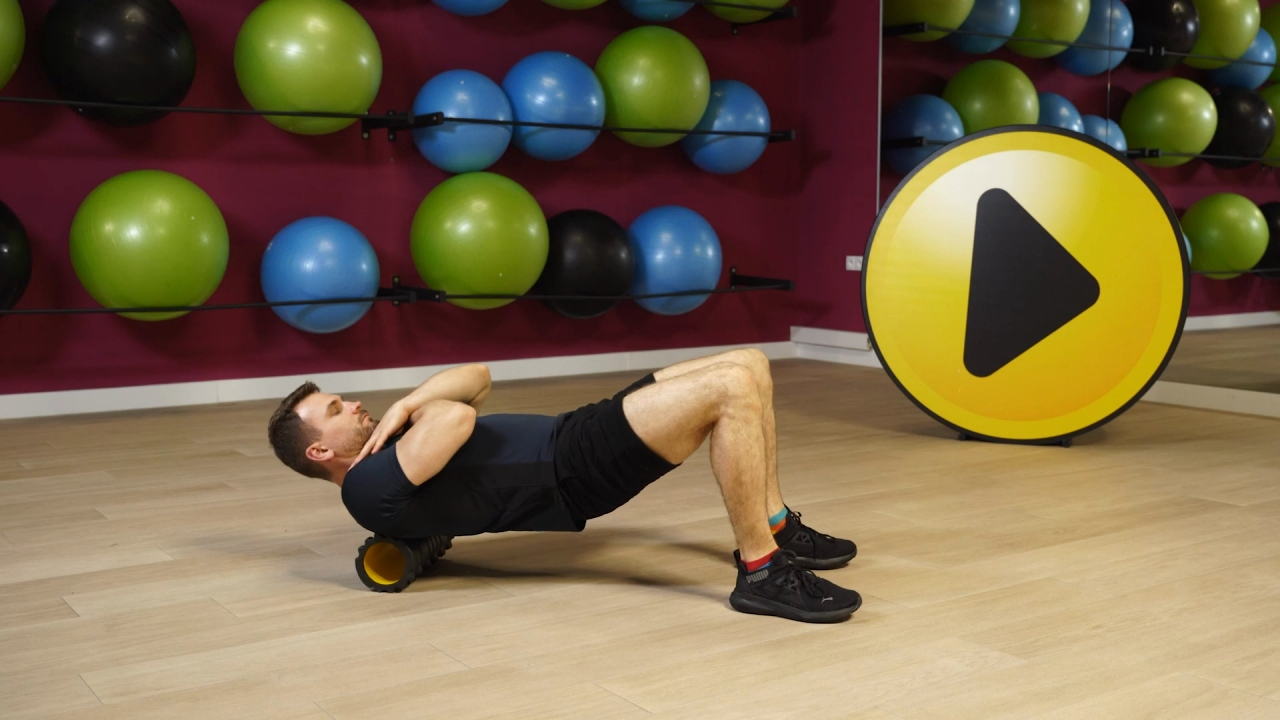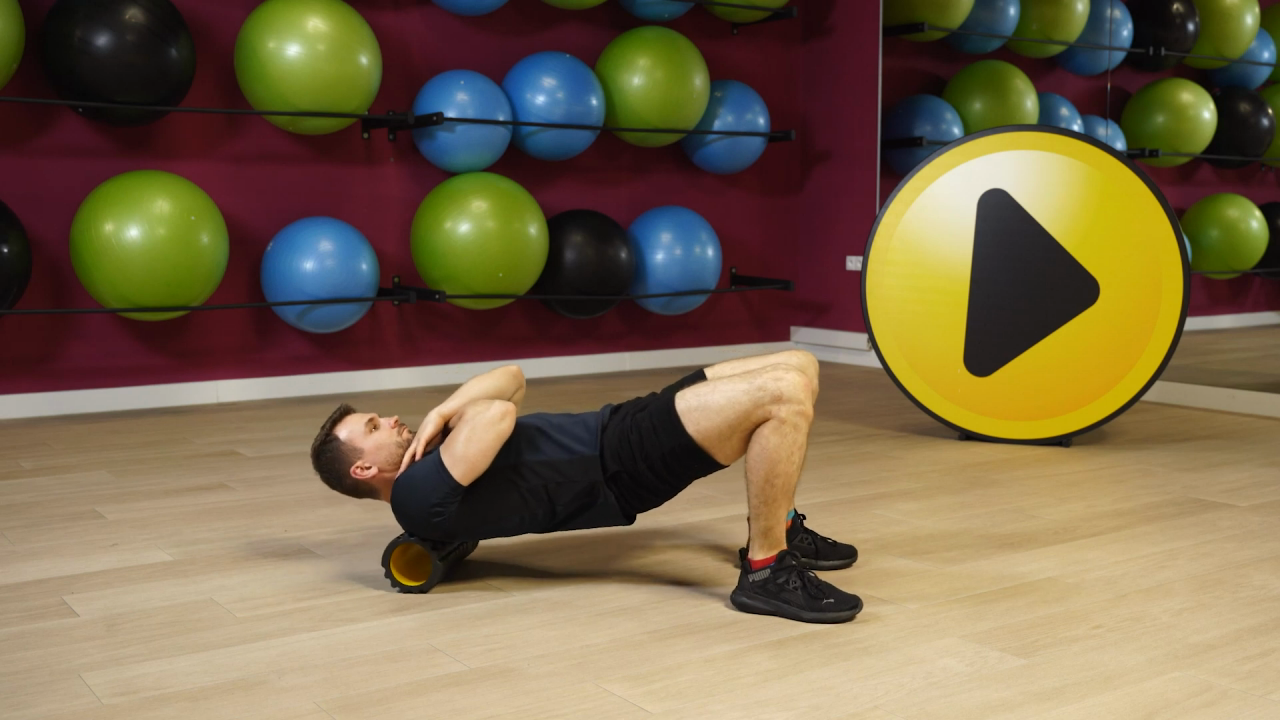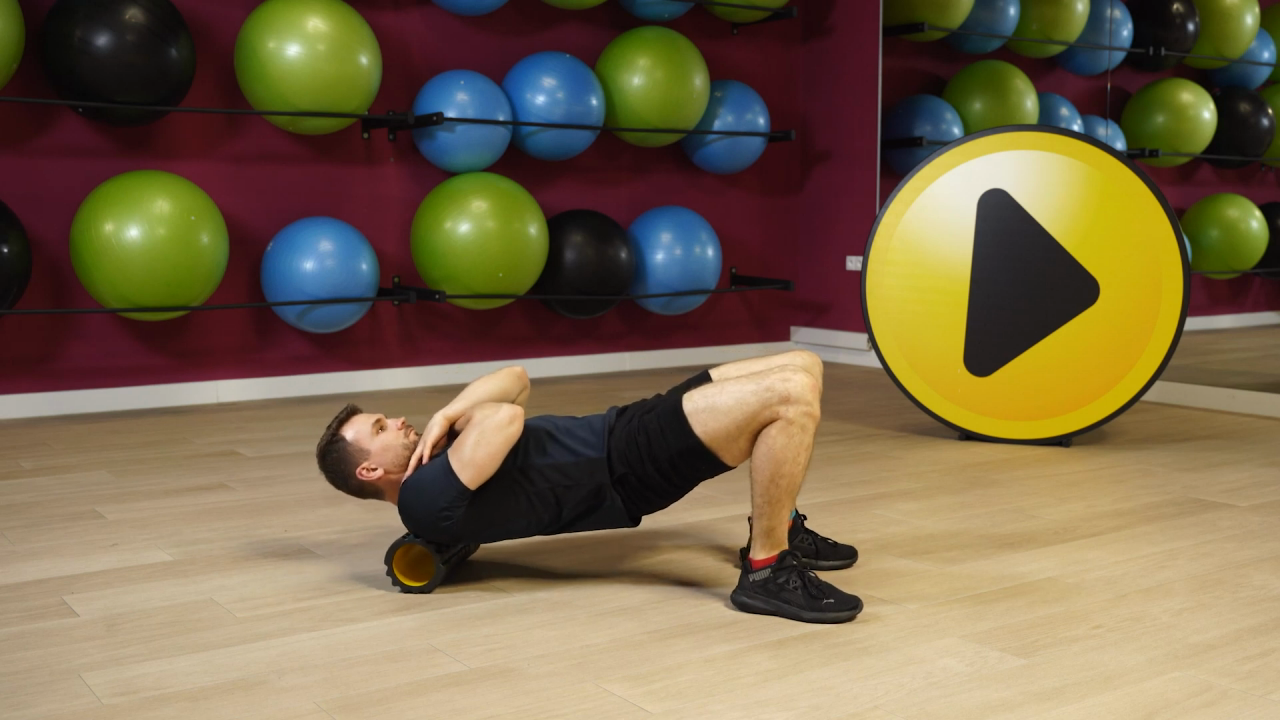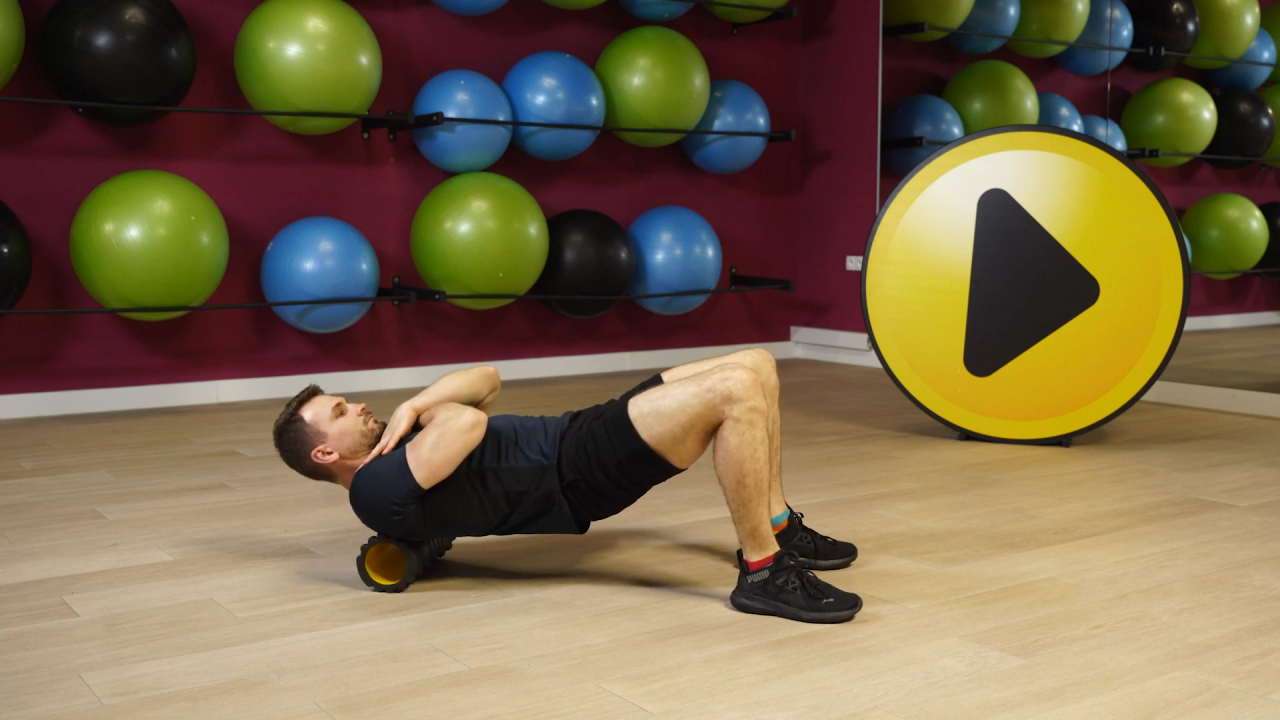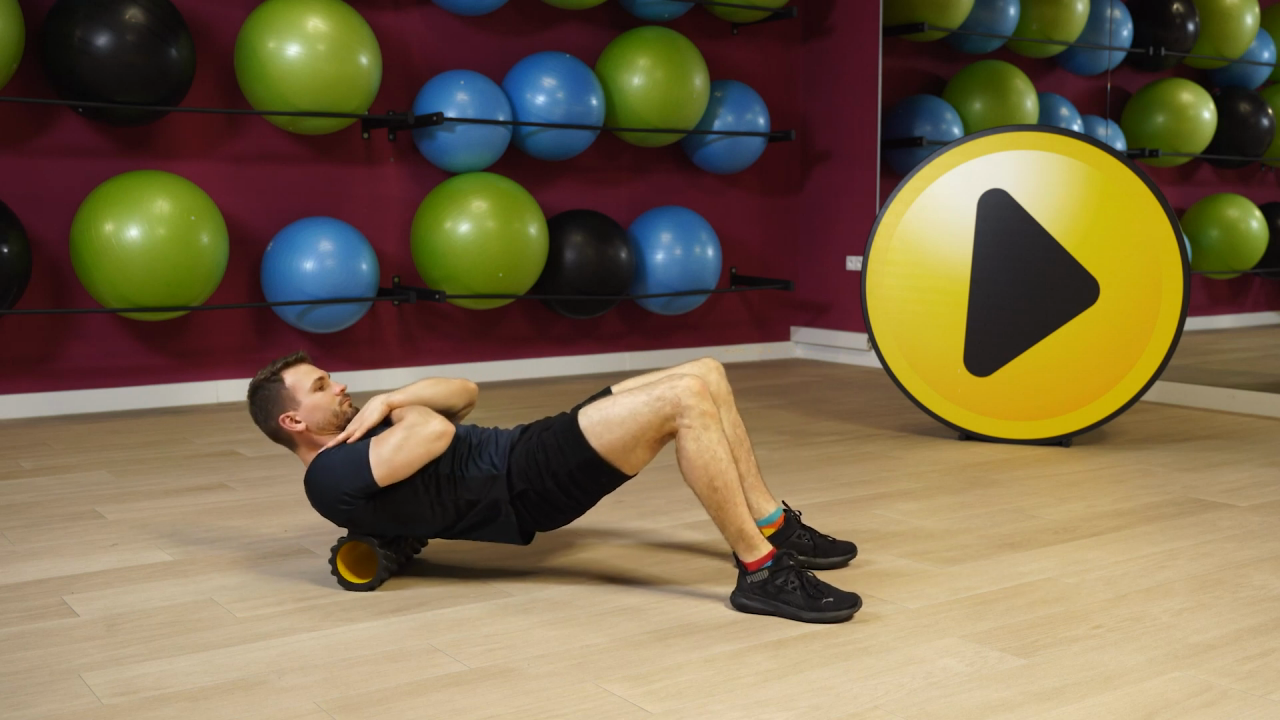
dt=1s
person 1, frame 1
left shoulder: (395, 445)
right shoulder: (370, 489)
left elbow: (477, 376)
right elbow: (457, 419)
left wrist: (405, 405)
right wrist: (417, 410)
left hip: (575, 438)
right hip: (574, 472)
left knee: (749, 366)
right knee: (733, 389)
left ankle: (776, 527)
right ankle: (762, 571)
person 1, frame 2
left shoulder: (434, 454)
right shoulder: (421, 496)
left elbow: (511, 378)
right elbow: (498, 414)
left wrist: (441, 413)
right wrist: (451, 414)
left hip: (621, 430)
right hip: (620, 466)
left knee: (797, 368)
right knee: (784, 394)
left ankle: (781, 530)
right ankle: (766, 571)
person 1, frame 3
left shoulder: (439, 457)
right shoulder: (428, 499)
left elbow: (515, 378)
right elbow: (507, 418)
left wrist: (448, 414)
right wrist: (455, 416)
left hip: (626, 432)
right hip: (626, 468)
left knee: (801, 366)
right knee: (792, 396)
left ankle: (782, 531)
right ankle: (767, 572)
person 1, frame 4
left shoulder: (399, 448)
right shoulder: (378, 491)
left elbow: (487, 377)
right elbow: (468, 424)
left wrist: (415, 406)
right wrist: (424, 409)
left hip: (577, 437)
right hip: (574, 474)
left knee: (755, 366)
right knee: (736, 391)
left ankle: (778, 527)
right ankle: (763, 571)
person 1, frame 5
left shoulder: (364, 437)
right shoulder: (331, 478)
left elbow: (464, 392)
right elbow: (436, 433)
left wrist: (387, 400)
right wrist: (396, 405)
left hip: (527, 452)
right hip: (527, 484)
left knee: (705, 375)
right knee: (686, 399)
left ankle: (774, 527)
right ankle: (762, 571)
